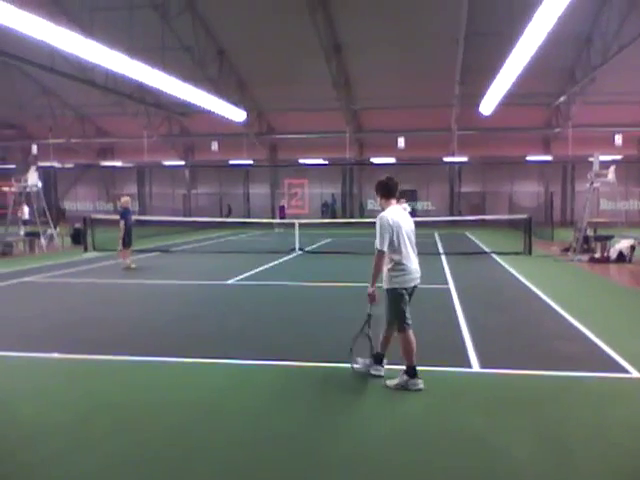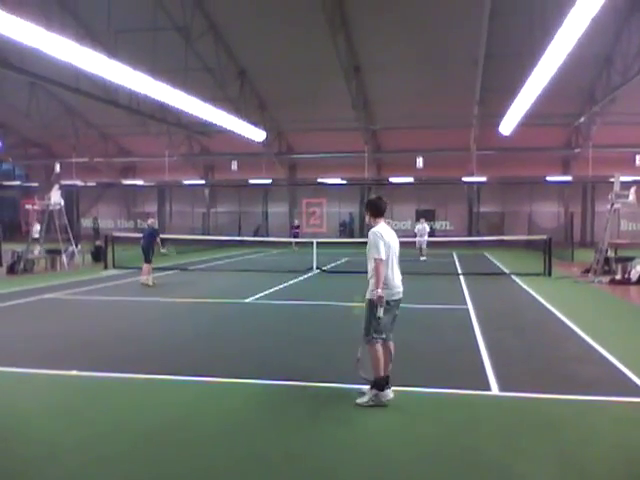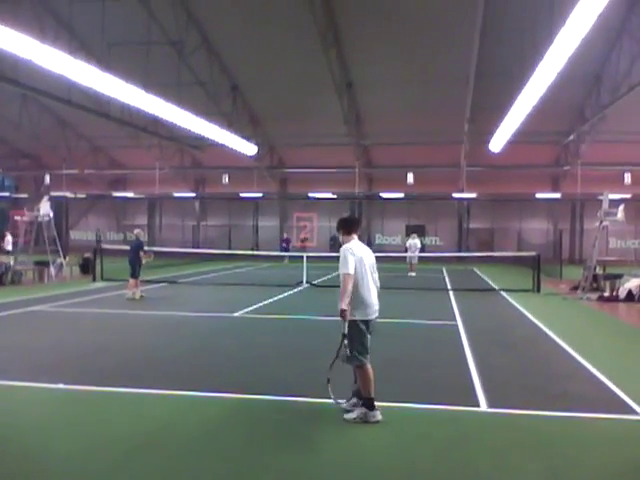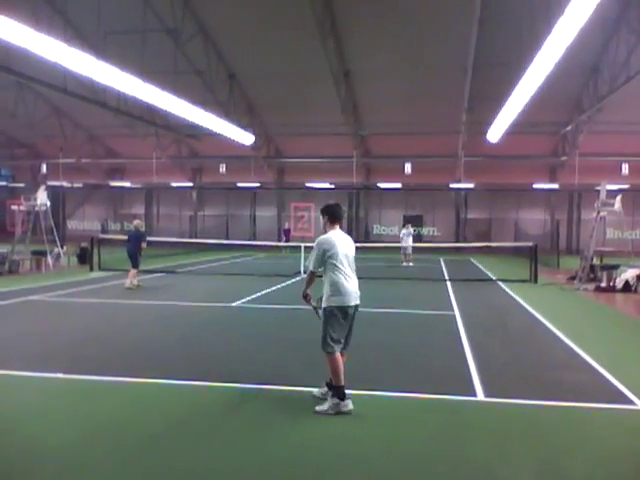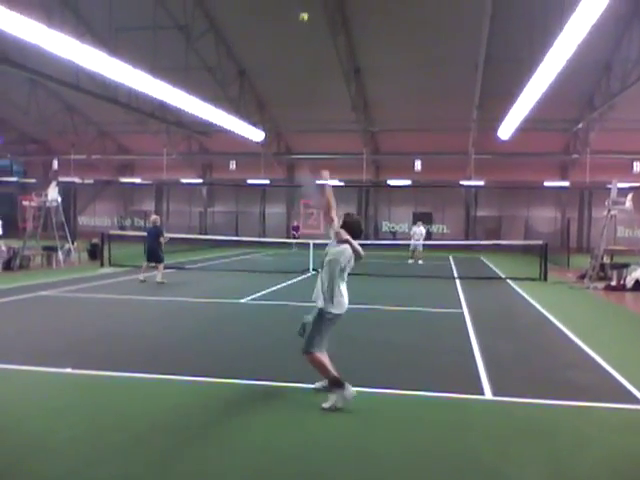
dt=1s
person 1, frame 1
left shoulder: (385, 217)
right shoulder: (406, 215)
left elbow: (381, 254)
left wrist: (372, 285)
left hip: (398, 279)
right hip: (411, 275)
left knee: (402, 326)
right knee: (391, 321)
left ankle: (412, 376)
right ankle: (377, 361)
person 1, frame 2
left shoulder: (375, 232)
right shoulder: (390, 232)
left elbow: (379, 262)
left wrist: (378, 289)
left hip: (382, 293)
right hip: (395, 291)
left knee: (373, 339)
right knee: (385, 338)
left ankle: (379, 389)
right ankle: (384, 384)
person 1, frame 3
left shoulder: (348, 249)
right shoulder: (366, 250)
left elbow: (347, 277)
left wrist: (343, 303)
left hip: (358, 310)
right hip: (370, 308)
left knee: (360, 359)
right knee: (356, 356)
left ankle: (369, 409)
right ankle: (360, 398)
person 1, frame 4
left shoulder: (324, 240)
right shoulder: (348, 240)
left elbow: (313, 271)
left wrist: (306, 290)
right wrist: (325, 295)
left hip: (337, 298)
right hip: (352, 297)
left knee: (331, 347)
right knee: (340, 346)
left ankle: (341, 399)
right ankle: (333, 387)
person 1, frame 5
left shoulder: (345, 249)
right shoulder: (338, 240)
left elbow: (358, 253)
right elbow: (330, 213)
left wrist: (349, 239)
right wrist: (327, 185)
left hip: (330, 307)
right hip: (324, 303)
left knee: (311, 349)
right knee: (309, 339)
left ankle: (341, 387)
right ankle: (330, 381)
